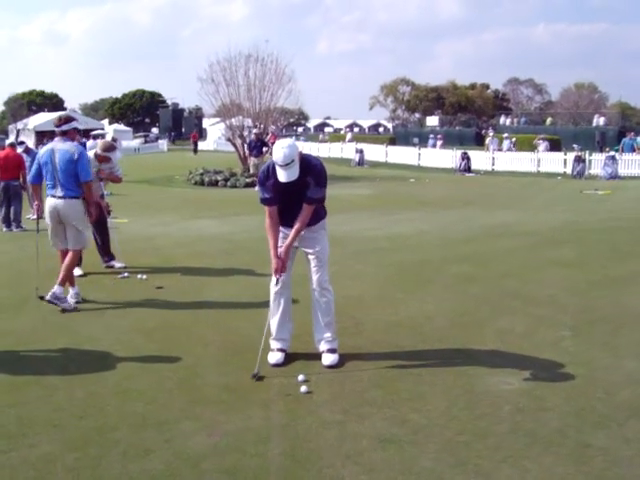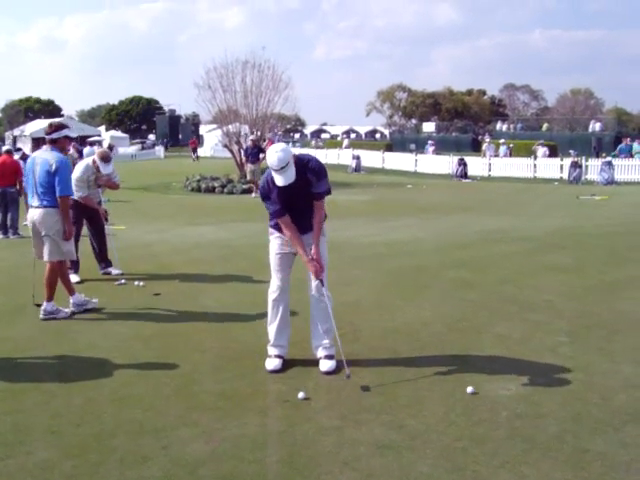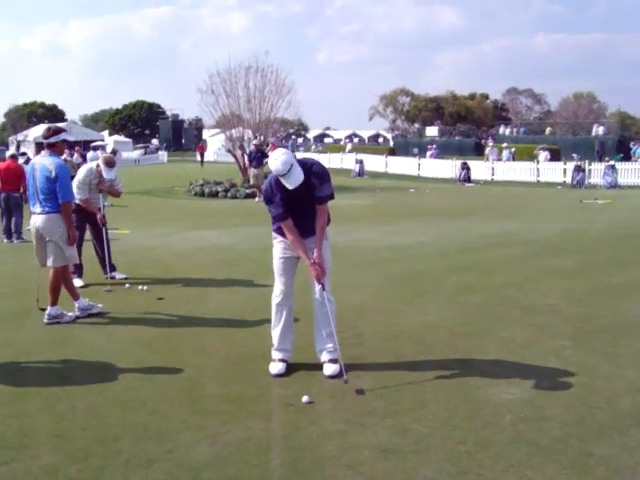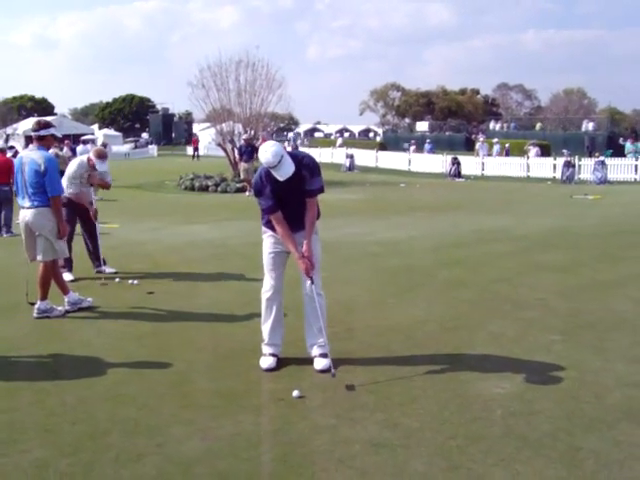
dt=0.7s
person 1, frame 1
left shoulder: (315, 169)
right shoulder: (266, 174)
left elbow: (307, 213)
right elbow: (271, 216)
left wrist: (288, 248)
right wrist: (274, 253)
left hip: (313, 228)
right hip: (281, 229)
left knee: (320, 283)
right knee: (279, 283)
left ankle: (328, 343)
right ankle: (279, 343)
person 1, frame 2
left shoulder: (314, 167)
right shoulder: (267, 185)
left elbow: (319, 208)
right elbow: (287, 225)
left wrist: (316, 247)
right wrist: (306, 259)
left hip: (313, 232)
right hip: (282, 235)
left knee: (319, 289)
right knee: (278, 289)
left ankle: (325, 349)
right ankle: (276, 350)
person 1, frame 3
left shoulder: (317, 171)
right shoulder: (271, 189)
left elbow: (322, 211)
right elbow: (289, 229)
left wrist: (318, 250)
right wrist: (308, 262)
left hip: (316, 236)
right hip: (285, 239)
left knee: (322, 293)
right knee: (282, 294)
left ankle: (328, 353)
right ankle: (280, 354)
person 1, frame 4
left shoulder: (307, 164)
right shoulder: (261, 181)
left elbow: (311, 205)
right elbow: (278, 221)
left wrist: (307, 244)
right wrist: (297, 256)
left hip: (305, 231)
right hip: (275, 234)
left knee: (313, 288)
right knee: (271, 289)
left ankle: (319, 348)
right ankle: (270, 348)
person 2, frame 1
left shoulder: (43, 151)
right shoulder: (77, 150)
left elbow: (34, 181)
right elbow: (86, 182)
left wrist: (38, 201)
right wrist: (92, 206)
left hip: (51, 203)
right hip: (72, 203)
left knee: (64, 250)
right knee: (74, 250)
left ankle: (73, 291)
right ankle: (57, 291)
person 2, frame 2
left shoulder: (32, 158)
right shoulder: (59, 160)
left elbow: (28, 188)
right elbow: (62, 196)
right wrist: (68, 223)
left hip: (34, 212)
right hip: (51, 213)
left knee: (59, 258)
right knee: (54, 260)
left ankle: (76, 300)
right ankle: (48, 307)
person 2, frame 3
left shoulder: (32, 164)
right shoulder: (59, 165)
left elbow: (30, 195)
right elbow: (65, 202)
right wrist: (71, 228)
left hip: (36, 218)
right hip: (54, 219)
left knee: (61, 264)
right knee: (58, 266)
left ankle: (81, 304)
right ankle: (52, 311)
person 2, frame 4
left shoulder: (20, 158)
right shoulder: (47, 159)
left elbow: (18, 189)
right elbow: (54, 196)
right wrist: (61, 222)
left hip: (25, 213)
right hip: (43, 213)
left knee: (51, 258)
right knee: (48, 260)
left ankle: (70, 298)
right ankle: (42, 305)
person 3, frame 1
left shoulder: (110, 160)
left elbow: (119, 178)
left wrist: (107, 176)
right wrist: (101, 201)
left hip: (97, 195)
left knee: (102, 227)
left ankle: (108, 259)
right ankle: (75, 264)
person 3, frame 2
left shoulder: (107, 167)
right shoulder: (82, 169)
left elbow: (116, 185)
right elbow: (82, 196)
left wrist: (105, 182)
right wrist: (99, 208)
left hip: (95, 201)
right hip: (76, 202)
left knee: (99, 233)
right knee: (74, 236)
left ankle: (105, 266)
right ankle: (73, 271)
person 3, frame 3
left shoulder: (111, 173)
right shoulder: (85, 173)
left elbow: (118, 193)
right elbow: (82, 199)
left wrist: (107, 188)
right wrist: (96, 213)
left hip: (97, 207)
right hip: (79, 207)
left knee: (102, 238)
right knee: (77, 241)
left ankle: (109, 270)
right ankle: (77, 275)
person 3, frame 4
left shoulder: (101, 167)
right shoulder: (76, 166)
left elbow: (108, 185)
right elbow: (73, 193)
left wrist: (98, 181)
right wrist: (89, 207)
left hip: (88, 201)
right hip: (69, 201)
left knee: (93, 233)
right knee: (67, 235)
left ankle: (99, 264)
right ankle: (66, 269)
